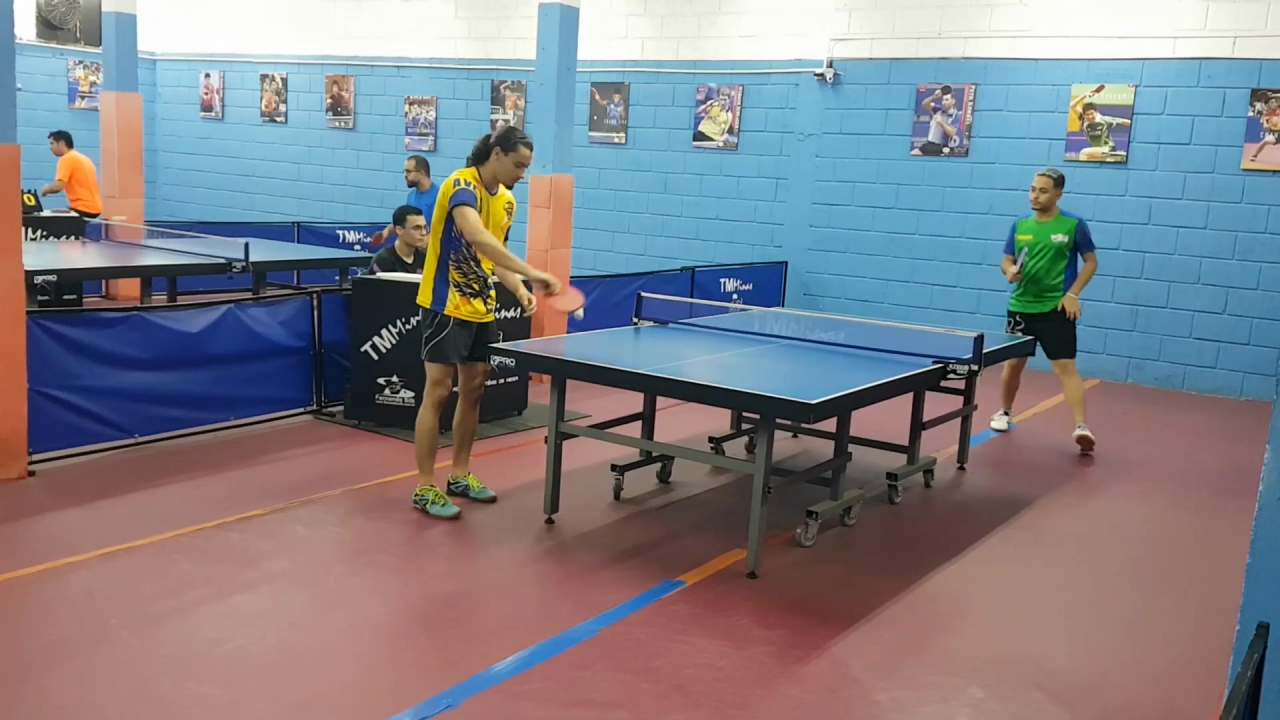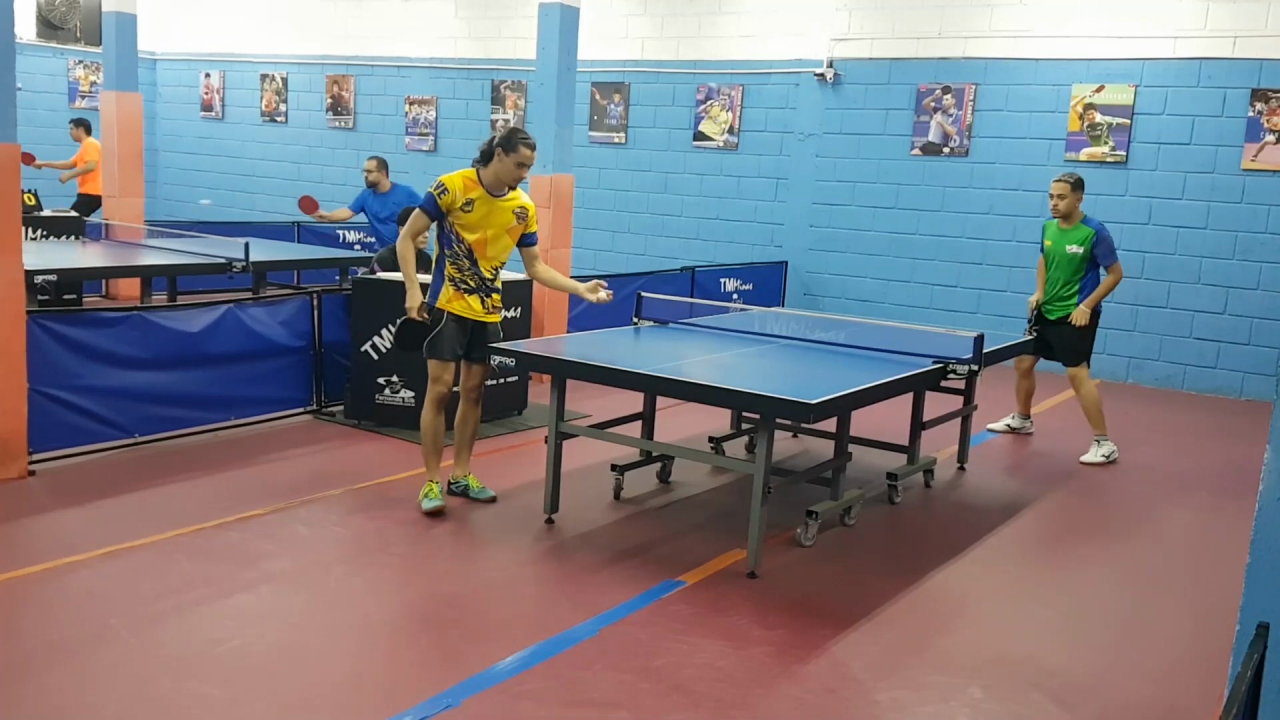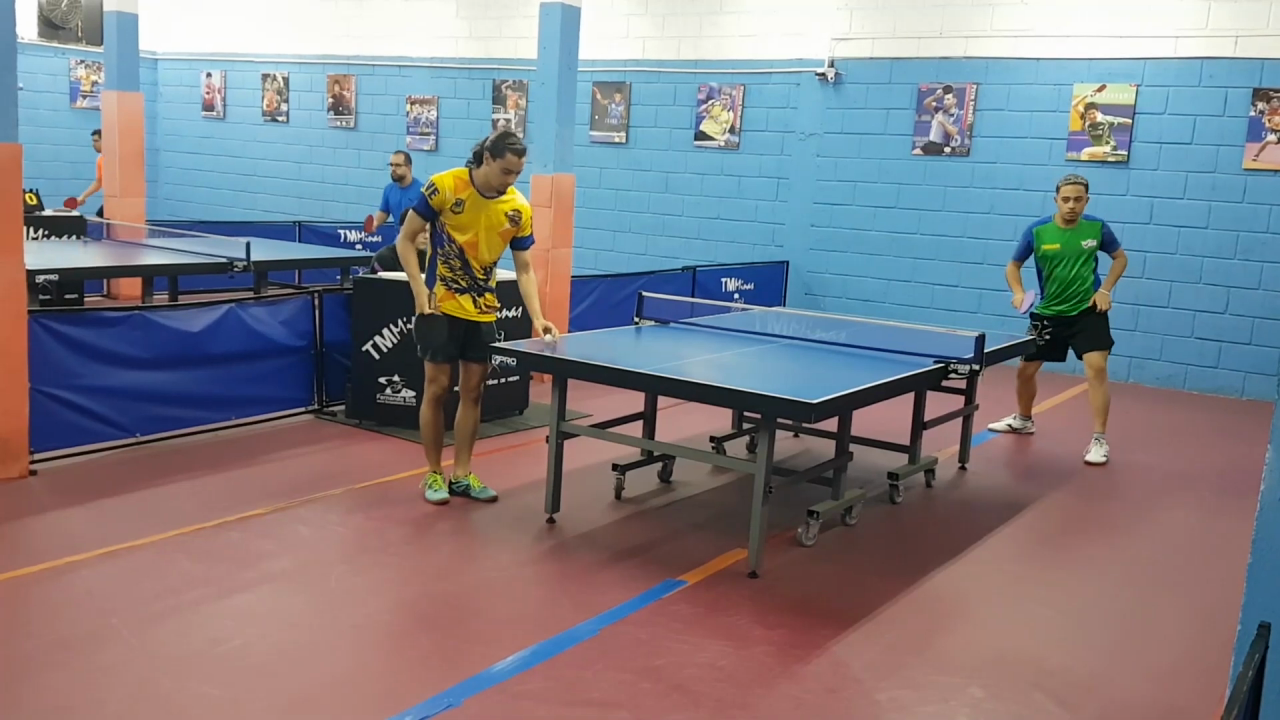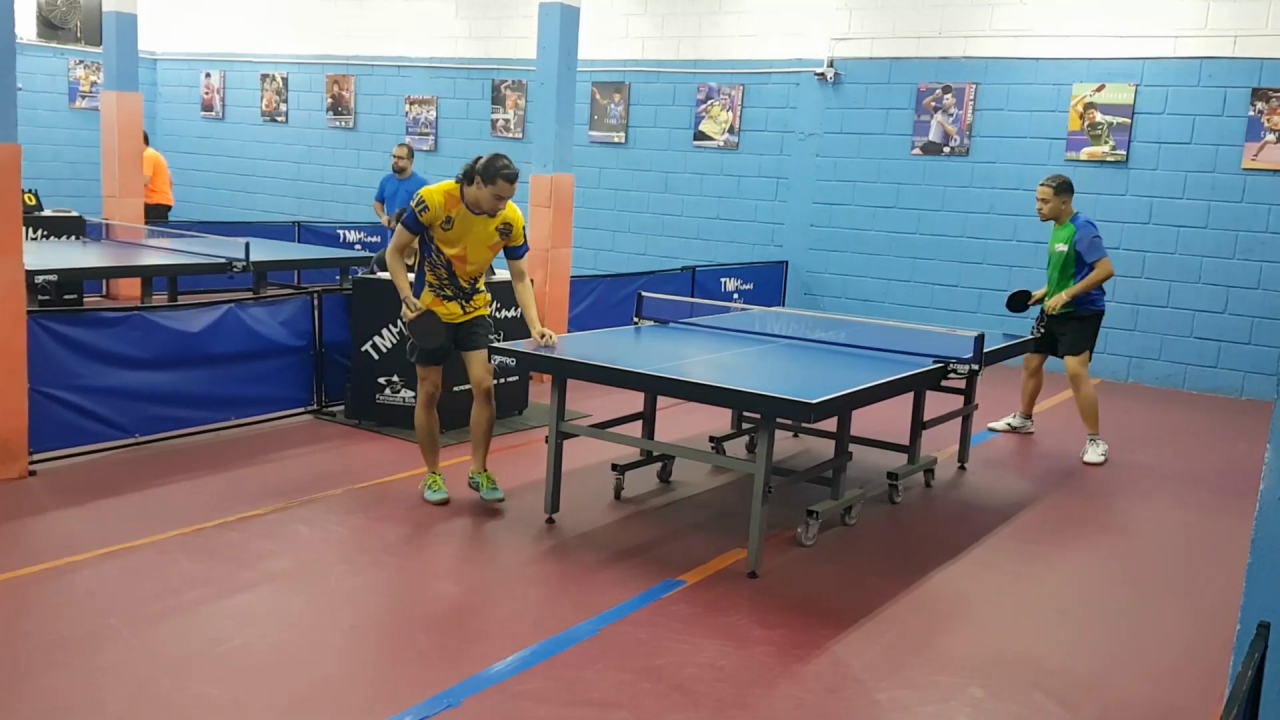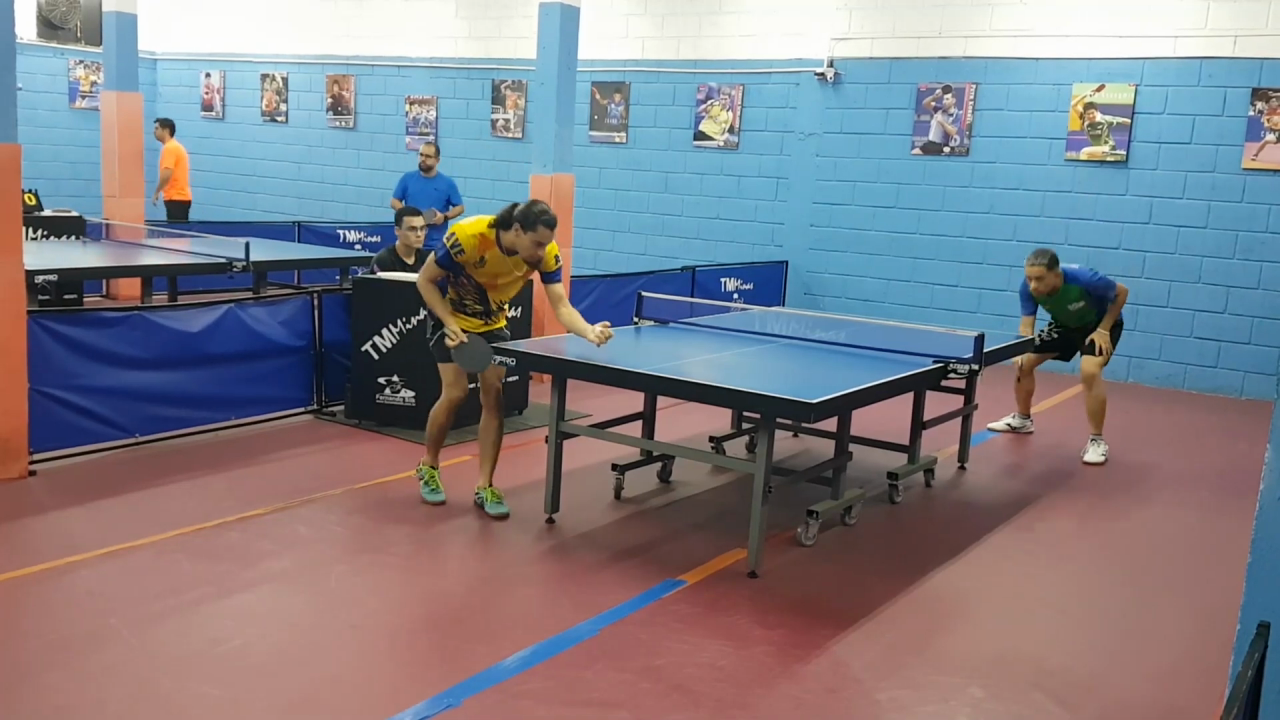
dt=0.5s
person 1, frame 1
left shoulder: (507, 200)
right shoulder: (461, 185)
right elbow: (476, 237)
left wrist: (518, 289)
right wrist: (531, 273)
left hip: (482, 309)
right hip: (446, 306)
left knee: (473, 392)
right knee: (437, 392)
left ankle: (460, 475)
right ankle: (425, 487)
person 1, frame 2
left shoulder: (523, 207)
right shoulder: (452, 187)
left elbow: (535, 265)
right elbow: (407, 238)
left wrist: (579, 287)
right wrist: (413, 289)
left hip: (488, 311)
right hip: (447, 305)
left knee: (473, 391)
right knee: (439, 390)
left ankle: (461, 475)
right ankle: (431, 481)
person 1, frame 3
left shoulder: (519, 208)
right shoulder: (443, 187)
left elbow: (524, 269)
right elbow: (405, 239)
left wrist: (537, 318)
right wrist: (419, 289)
left hip: (483, 312)
right hip: (440, 307)
left knee: (472, 392)
right knee: (436, 390)
left ankle: (462, 474)
right ankle: (433, 473)
person 1, frame 4
left shoulder: (511, 219)
right shoulder: (433, 199)
left elbow: (520, 278)
right elbow: (394, 251)
left wrist: (534, 325)
right wrist: (408, 298)
left hip: (475, 312)
right hip: (429, 312)
left knee: (484, 387)
right knee: (429, 392)
left ankle: (479, 472)
right ankle: (432, 474)
person 1, frame 5
left shoulder: (546, 253)
right shoulder: (467, 235)
left elbow: (561, 305)
right elbow: (425, 280)
left wrist: (589, 331)
right wrist: (451, 324)
left hip: (492, 323)
right hip: (452, 319)
left knee: (493, 396)
right knee: (454, 393)
left ankle: (485, 486)
right ankle: (428, 467)
person 2, frame 1
left shoulder: (1074, 225)
right shoulder: (1019, 225)
left elbow: (1091, 261)
right elbow: (1007, 261)
left wrist: (1073, 294)
right wrist: (1011, 272)
left hip: (1056, 309)
right hip: (1021, 308)
left knee: (1065, 367)
right knee: (1013, 363)
left ankle: (1081, 429)
right ankle: (1005, 412)
person 2, frame 2
left shoulder: (1095, 233)
right shoulder: (1048, 227)
left elbow: (1115, 274)
left wrist: (1087, 306)
right wrist: (1039, 292)
left hip: (1075, 316)
right hip: (1045, 313)
left knee: (1078, 375)
right knee: (1022, 363)
left ankle: (1104, 443)
right ankle: (1022, 419)
person 2, frame 3
left shoulder: (1098, 227)
right shoulder: (1036, 231)
left elbow: (1120, 257)
right elbow: (1013, 266)
left wrist: (1105, 290)
right wrist: (1018, 292)
left hip: (1088, 311)
right hip: (1048, 314)
left knee: (1096, 368)
right knee: (1025, 370)
left ankle: (1098, 439)
right ankle: (1023, 419)
person 2, frame 4
left shoulder: (1082, 230)
right shoulder: (1052, 228)
left elbow: (1106, 269)
left wrist: (1066, 296)
right wrist: (1047, 289)
left hip: (1083, 313)
right hip: (1052, 311)
left knee: (1076, 373)
right knee: (1031, 363)
left ankle: (1095, 441)
right ankle: (1023, 419)
person 2, frame 5
left shoulder: (1085, 281)
right shoulder: (1029, 287)
left elbow: (1121, 293)
right elbow: (1027, 325)
left wrist: (1103, 329)
left hip: (1098, 326)
right hip: (1065, 326)
left knee: (1089, 371)
right knee: (1024, 364)
left ankle: (1097, 441)
right ankle: (1022, 419)
